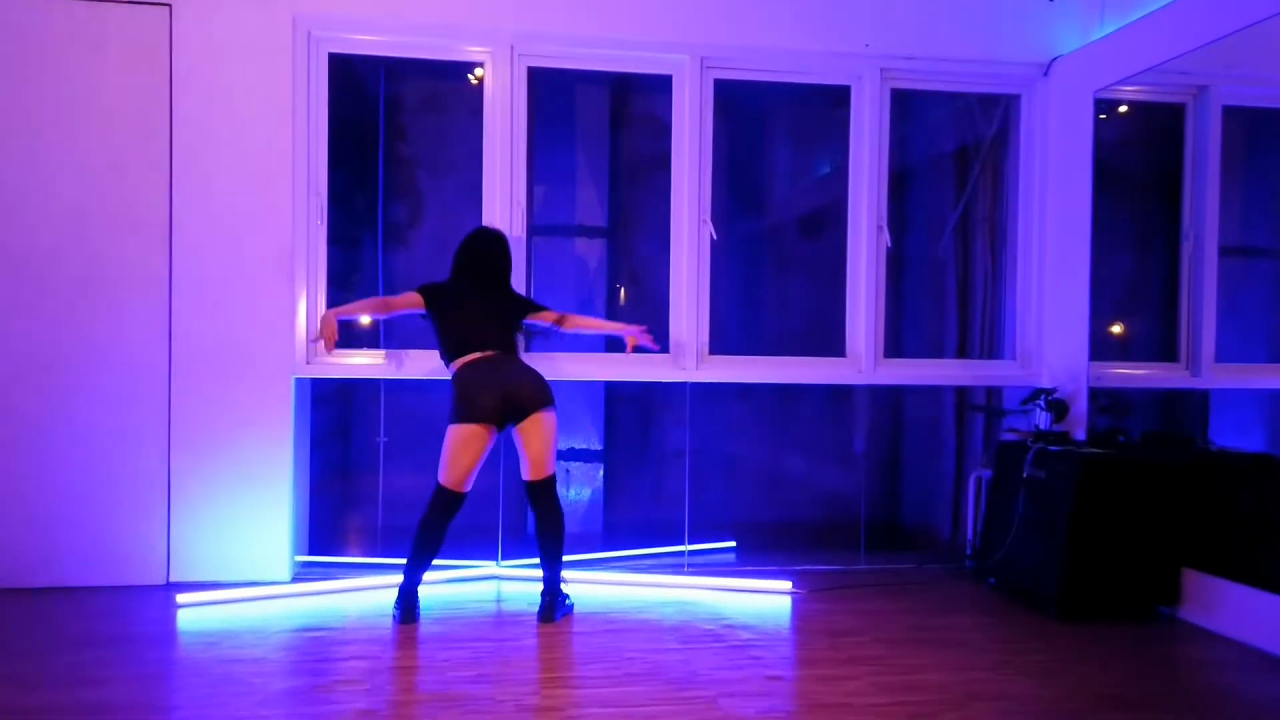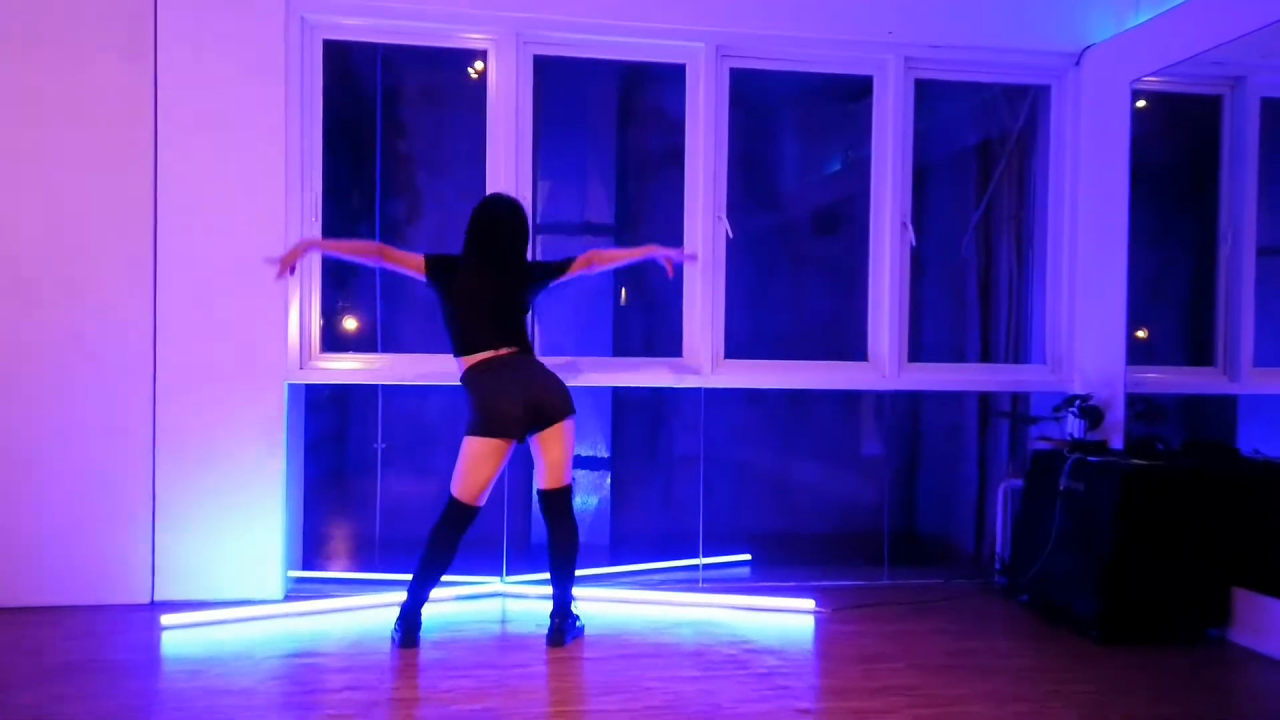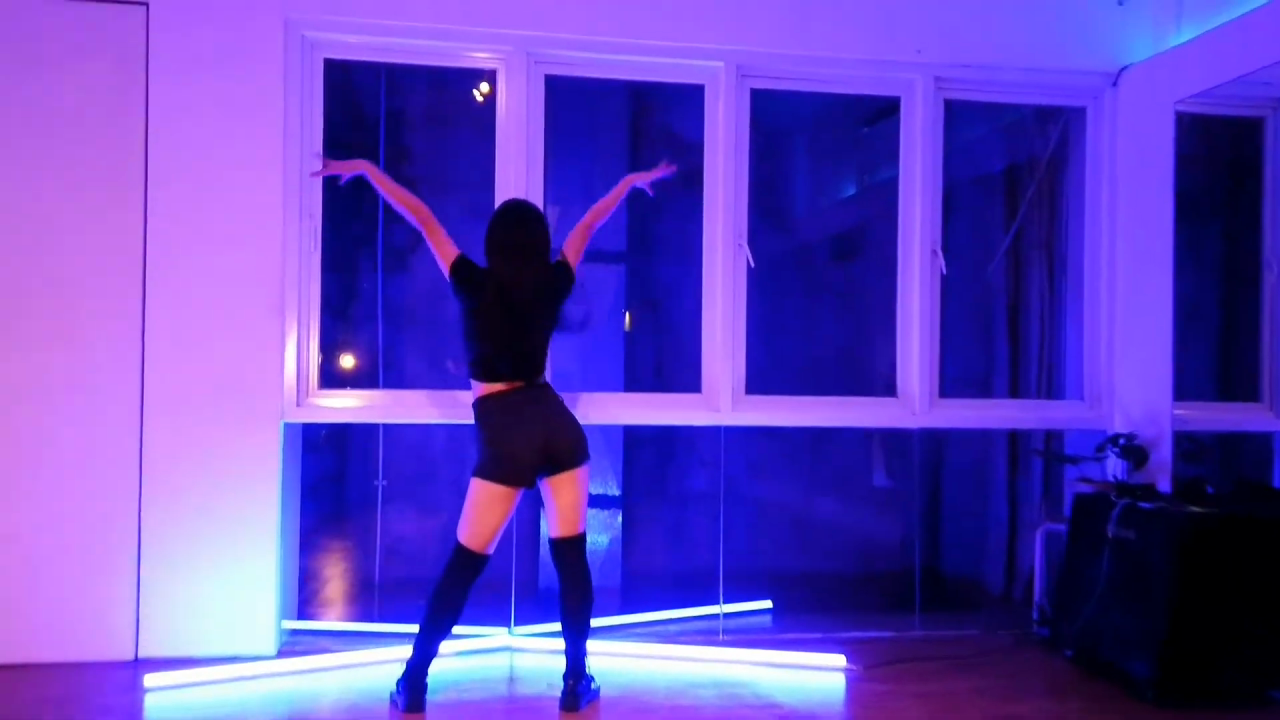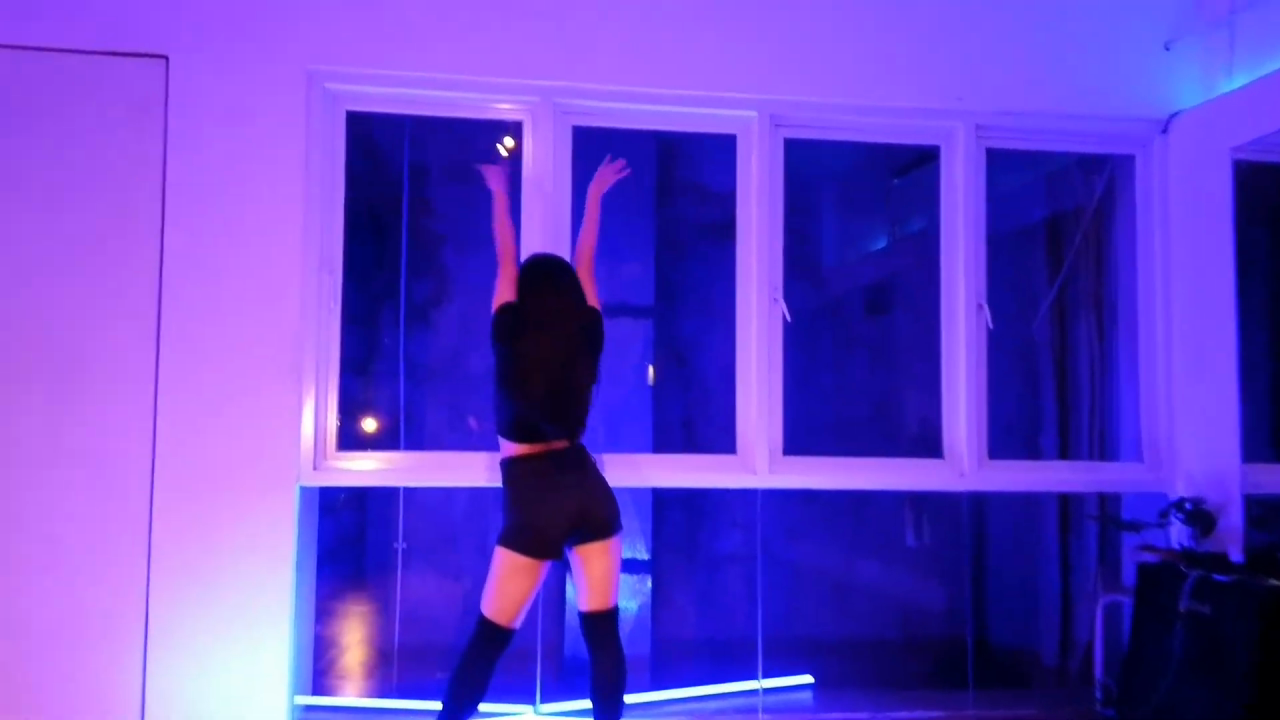
dt=0.3s
person 1, frame 1
left shoulder: (440, 296)
right shoulder: (511, 301)
left elbow: (386, 304)
right elbow: (564, 321)
right wrist: (623, 329)
left hip: (475, 390)
right hip: (528, 385)
left knee: (445, 501)
right knee: (543, 494)
left ankle: (408, 596)
right ankle: (552, 595)
person 1, frame 2
left shoulder: (450, 273)
right shoulder: (526, 275)
left elbow: (381, 252)
right elbow: (592, 260)
left wrist: (311, 246)
right wrist: (654, 250)
left hip: (493, 397)
right hip: (544, 388)
left knee: (457, 515)
right knee: (558, 505)
left ankle: (410, 618)
right ankle: (562, 617)
person 1, frame 3
left shoulder: (475, 286)
right shoulder: (552, 286)
left elbow: (422, 219)
right elbow: (585, 228)
left wrist: (366, 168)
right wrist: (630, 182)
left hip: (505, 434)
right hip: (558, 425)
left knee: (465, 562)
right knee: (571, 555)
left ankle: (415, 679)
right ankle: (576, 679)
person 1, frame 4
left shoulder: (510, 341)
right shoulder: (587, 339)
left elbow: (506, 263)
right elbow: (585, 266)
left wrist: (498, 192)
right wrist: (595, 197)
left hip: (532, 500)
right hip: (588, 491)
left knee: (490, 637)
right knee: (602, 631)
